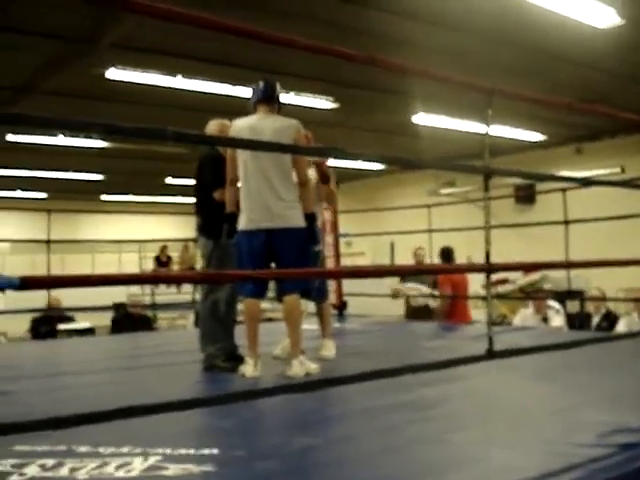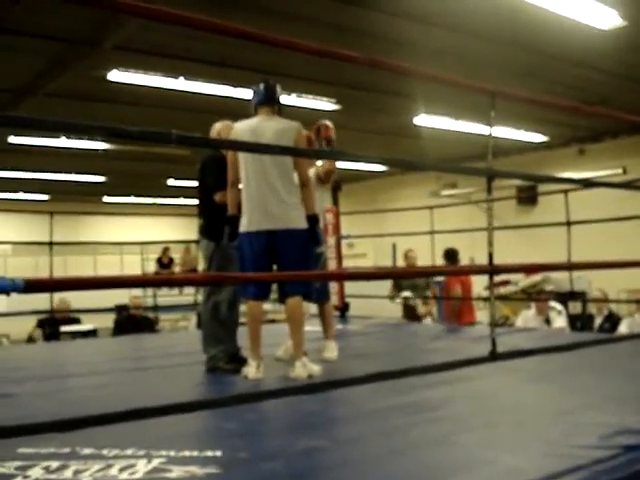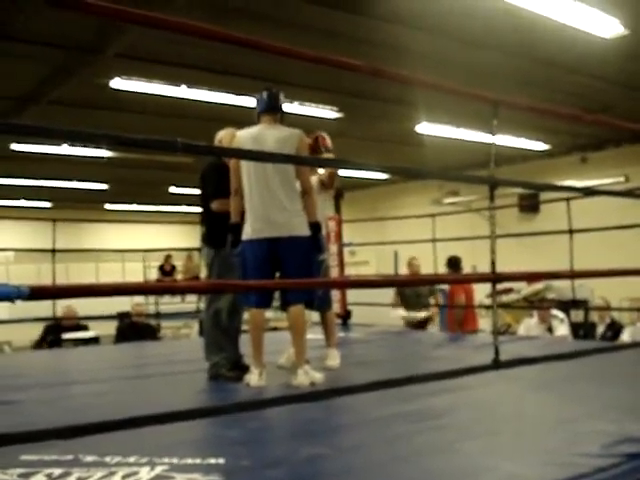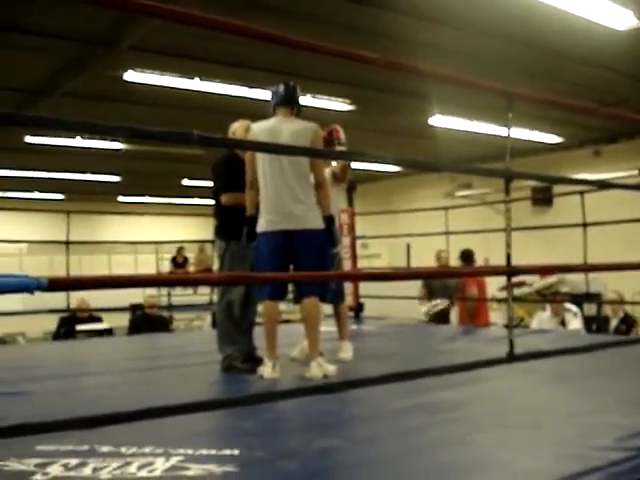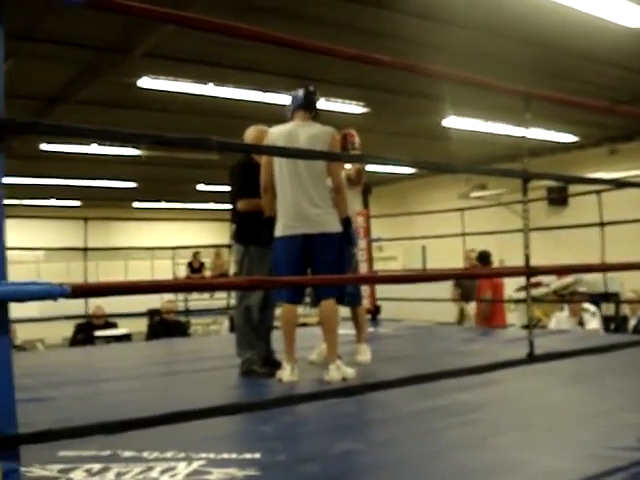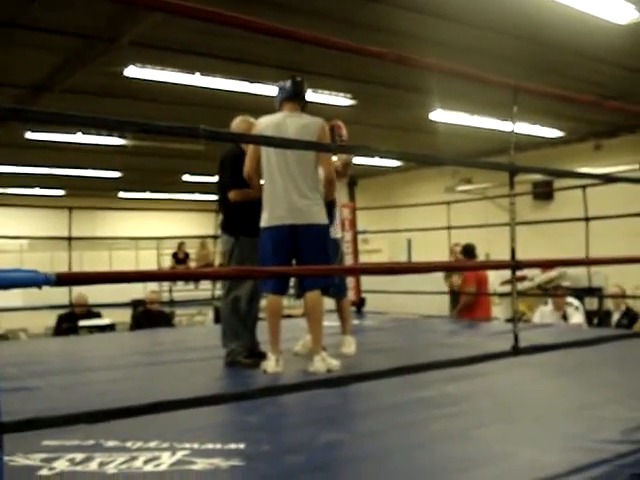
dt=0.3s
person 1, frame 1
left shoulder: (236, 128)
right shoulder: (293, 128)
left elbow: (231, 180)
right elbow: (303, 179)
left wrist: (230, 217)
right wrist: (311, 217)
left hip: (251, 221)
right hip: (288, 220)
left knee: (252, 291)
right knee: (291, 289)
left ankle: (252, 360)
right ankle: (296, 358)
person 1, frame 2
left shoulder: (237, 130)
right shoulder: (293, 129)
left elbow: (232, 183)
right elbow: (304, 180)
left wrist: (231, 219)
right wrist: (313, 219)
left hip: (252, 223)
right hip: (290, 221)
left knee: (254, 294)
right knee: (294, 291)
left ankle: (255, 361)
right ankle: (299, 360)
person 1, frame 3
left shoulder: (240, 139)
right shoulder: (296, 137)
left elbow: (236, 190)
right elbow: (306, 188)
left wrist: (234, 227)
right wrist: (315, 227)
left hip: (255, 231)
right hip: (293, 229)
left knee: (257, 301)
right knee: (295, 299)
left ankle: (257, 369)
right ankle: (301, 368)
person 1, frame 4
left shoulder: (255, 131)
right shoulder: (311, 130)
left elbow: (251, 183)
right elbow: (320, 181)
left wrist: (250, 219)
right wrist: (329, 220)
left hip: (270, 223)
right hip: (307, 221)
left knee: (270, 294)
right knee: (309, 291)
left ankle: (270, 362)
right ankle: (314, 360)
person 1, frame 5
left shoulder: (273, 135)
right shoulder: (328, 134)
left elbow: (265, 186)
right elbow: (337, 185)
left wrist: (269, 218)
right wrist: (346, 221)
left hip: (287, 227)
right hip: (324, 225)
left knee: (289, 297)
right knee: (327, 294)
left ankle: (290, 364)
right ankle: (333, 363)
person 1, frame 6
left shoulder: (261, 125)
right shoulder: (317, 126)
left elbow: (249, 173)
right elbow: (329, 175)
right wrist: (328, 202)
left hip: (274, 217)
right hip: (310, 216)
left knee: (274, 287)
right knee: (313, 285)
left ankle: (274, 356)
right ankle: (318, 355)
person 2, frame 1
left shoulder: (218, 160)
right shoulder: (212, 158)
right elbow: (220, 193)
left hip: (223, 232)
right hip: (216, 233)
left knee: (227, 294)
right knee: (216, 293)
left ankle: (226, 349)
right ankle: (213, 353)
person 2, frame 2
left shoulder: (223, 162)
right shoulder: (215, 160)
right elbow: (220, 195)
left hip: (226, 234)
right hip: (218, 235)
left knee: (230, 296)
right knee: (217, 295)
left ankle: (229, 351)
right ankle: (215, 355)
person 2, frame 3
left shoulder: (233, 172)
right shoulder: (214, 168)
right elbow: (218, 203)
right hip: (220, 244)
left knee: (234, 304)
right knee: (219, 304)
left ankle: (232, 358)
right ankle: (218, 363)
person 2, frame 4
left shoulder: (249, 165)
right shoulder: (226, 161)
right elbow: (227, 197)
left hip: (249, 236)
right hip: (232, 237)
left knee: (249, 297)
right knee: (232, 296)
left ankle: (246, 350)
right ankle: (231, 355)
person 2, frame 5
left shoulder: (262, 169)
right shoulder: (243, 166)
right elbow: (243, 203)
left hip: (266, 241)
right hip: (250, 242)
left knee: (266, 301)
right knee: (250, 301)
left ankle: (264, 354)
right ankle: (250, 359)
person 2, frame 6
left shoulder: (245, 159)
right shoulder: (234, 156)
right elbow: (235, 194)
left wrist: (262, 192)
right wrist: (265, 191)
left hip: (251, 232)
right hip: (239, 232)
left knee: (251, 292)
right knee: (237, 291)
left ankle: (249, 345)
right ankle: (235, 350)
person 3, frame 1
left shoulder: (320, 172)
left elbow: (331, 200)
left wrist: (324, 174)
left knee: (318, 292)
left ankle: (327, 340)
right ankle: (291, 339)
person 3, frame 2
left shoulder: (319, 171)
left elbow: (330, 169)
left wrist: (328, 143)
left knee: (321, 293)
left ankle: (330, 340)
right ankle: (294, 340)
person 3, frame 3
left shoulder: (323, 181)
left elbow: (332, 171)
left wrist: (326, 150)
left knee: (323, 301)
left ankle: (332, 349)
right ankle: (296, 348)
person 3, frame 4
left shoulder: (335, 173)
left elbow: (344, 163)
left wrist: (339, 143)
left knee: (336, 294)
left ankle: (345, 341)
right ankle: (309, 341)
person 3, frame 5
left shoulder: (350, 177)
left elbow: (359, 168)
left wrist: (354, 148)
left hip: (344, 244)
left knee: (353, 297)
left ankle: (362, 344)
right ankle: (327, 344)
person 3, frame 6
left shoulder: (336, 168)
left elbow: (346, 160)
left wrist: (340, 140)
left hip: (330, 236)
left knee: (338, 288)
left ankle: (347, 336)
right ankle: (311, 335)
